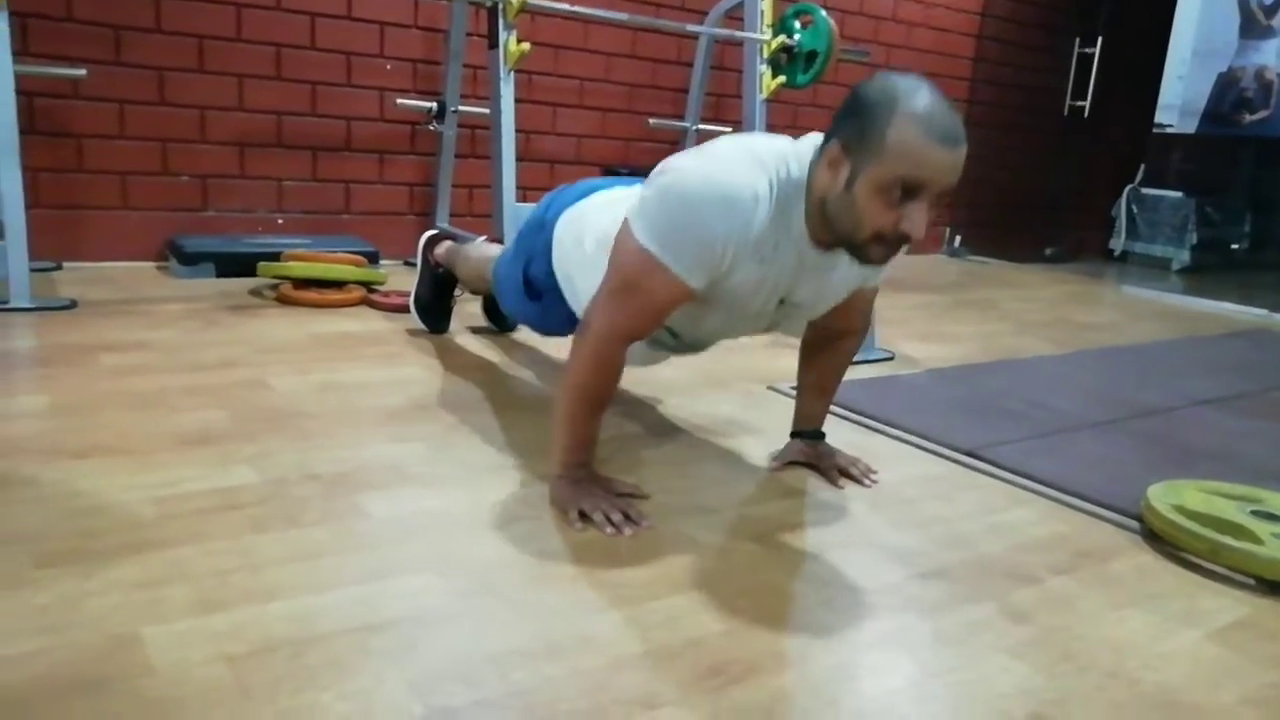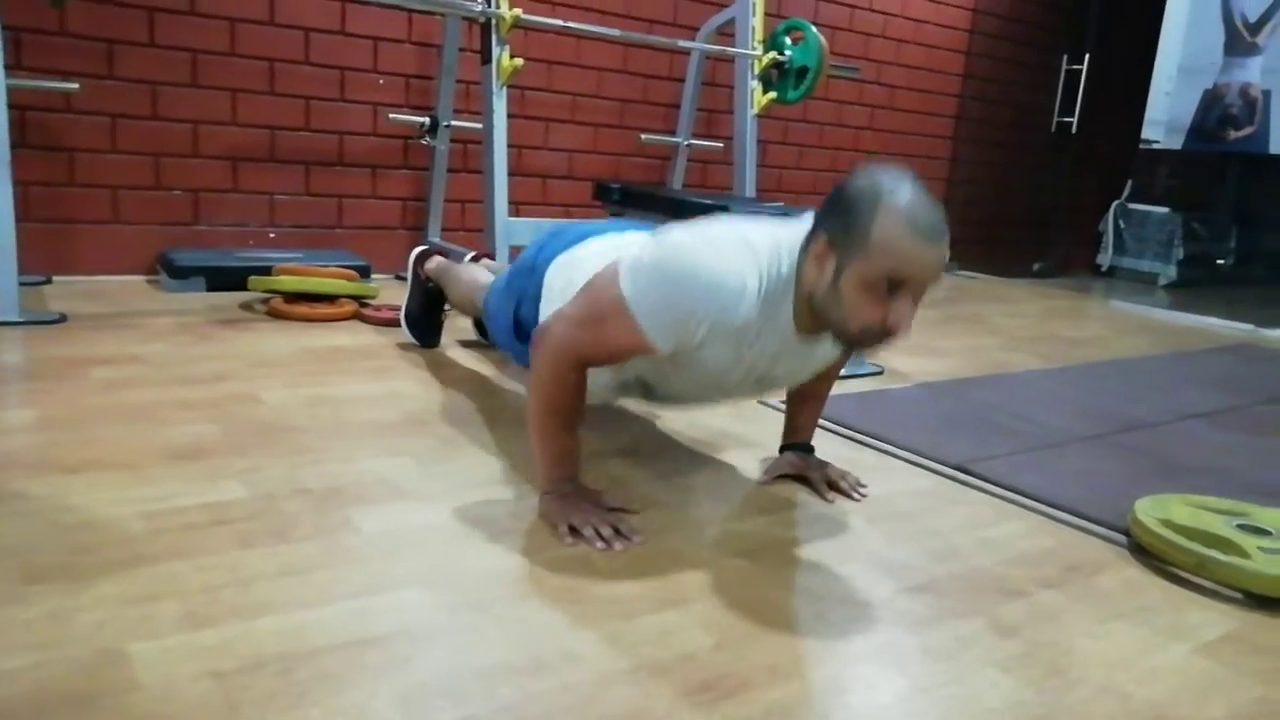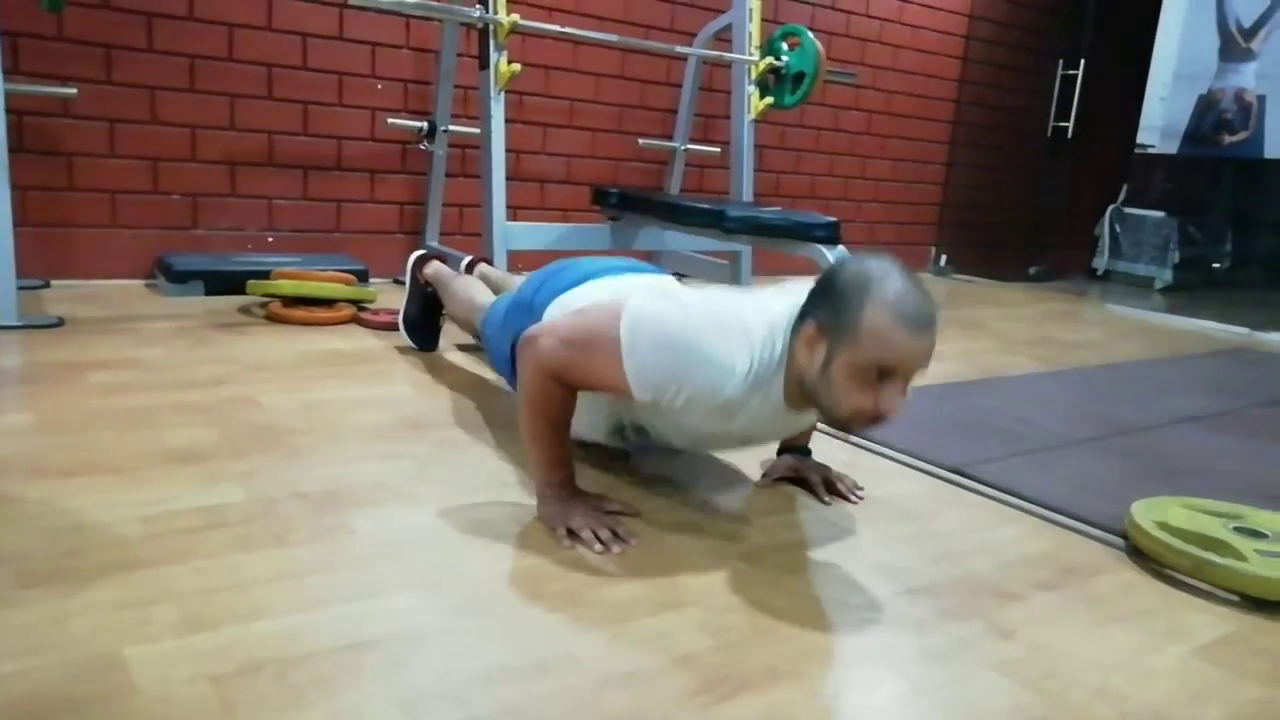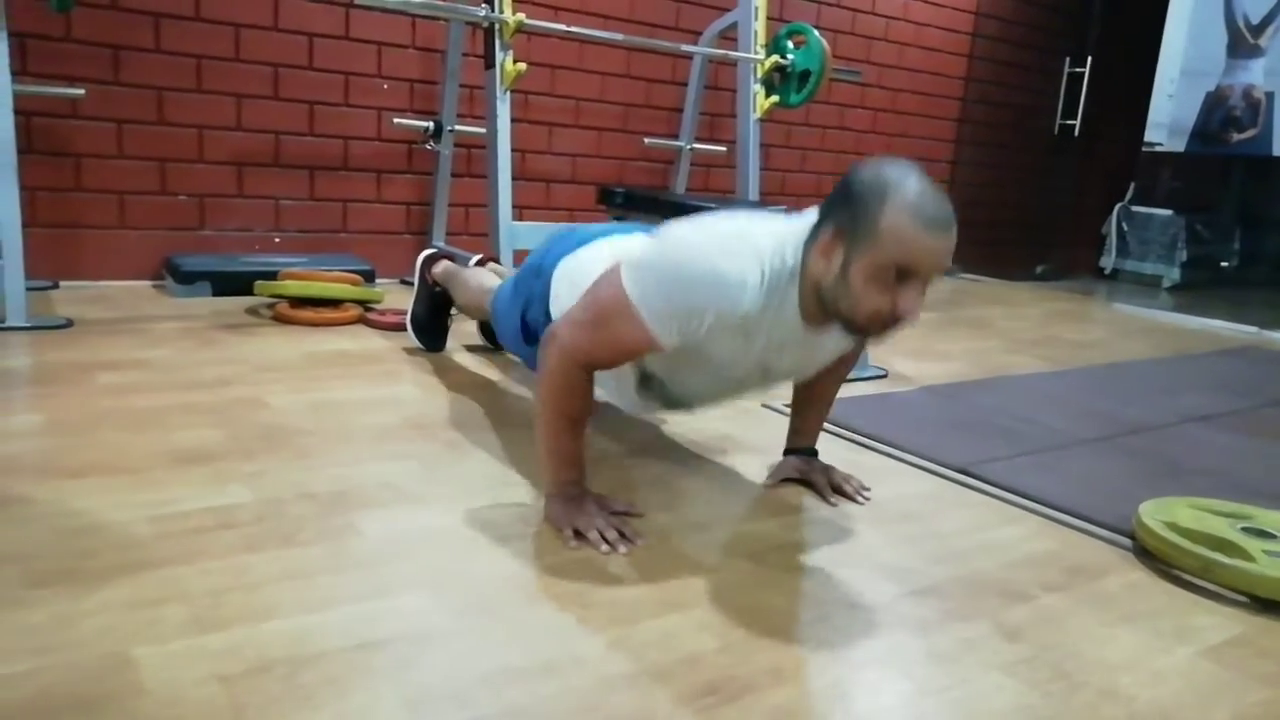
dt=0.3s
person 1, frame 1
left shoulder: (873, 221)
right shoulder: (721, 196)
left elbow: (839, 330)
right elbow: (605, 332)
left wrist: (808, 434)
right wrist: (572, 475)
right hip: (572, 235)
right knee: (507, 285)
left ankle: (483, 248)
right ankle: (444, 255)
person 1, frame 2
left shoulder: (852, 294)
right shoulder: (717, 285)
left elbow: (824, 352)
right elbow: (559, 343)
left wrist: (797, 446)
right wrist: (558, 488)
left hip: (636, 261)
right hip: (564, 274)
right knee: (493, 301)
left ankle: (483, 262)
right ankle: (436, 269)
person 1, frame 3
left shoulder: (839, 337)
right shoulder: (714, 358)
right elbow: (541, 350)
left wrist: (795, 448)
right wrist: (555, 493)
left hip: (642, 290)
right hip: (562, 307)
right knee: (491, 318)
left ankle: (483, 270)
right ankle: (432, 272)
person 1, frame 4
left shoulder: (861, 284)
right shoulder: (717, 273)
left elbow: (832, 357)
right elbow: (564, 348)
left wrist: (801, 453)
right wrist: (565, 493)
left hip: (643, 277)
right hip: (570, 278)
right knee: (502, 312)
left ankle: (488, 268)
right ankle: (441, 274)
